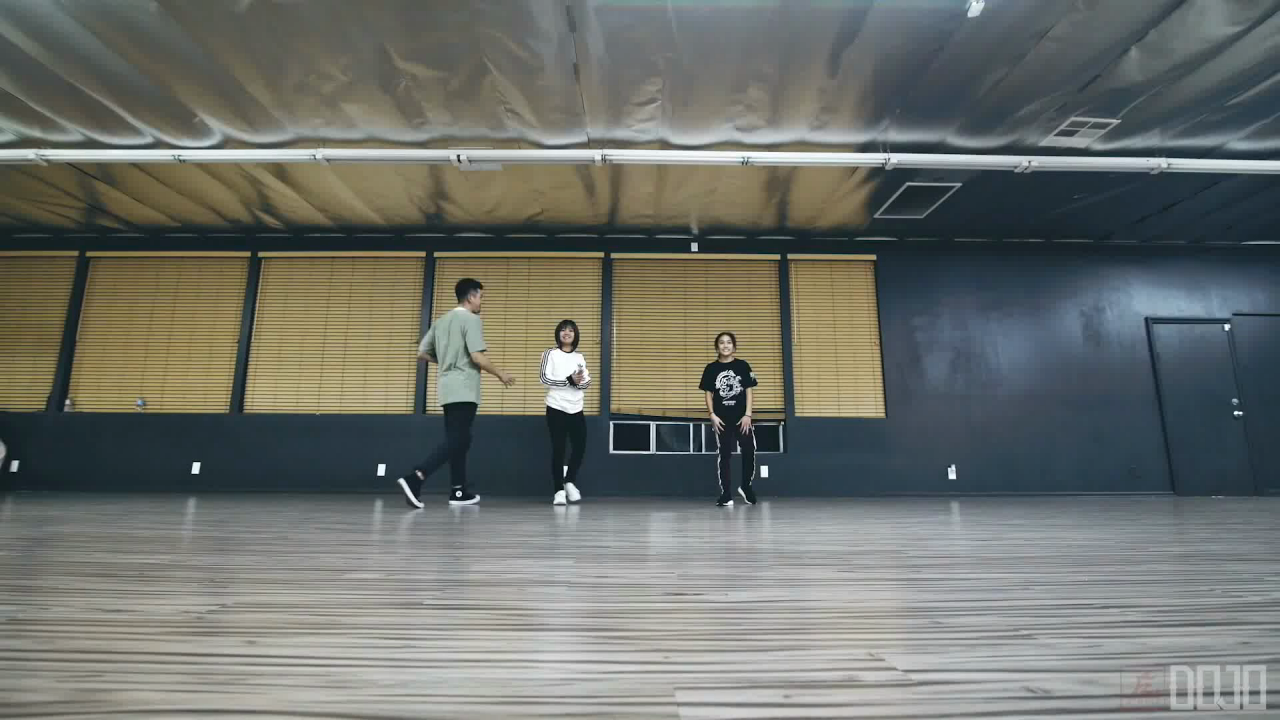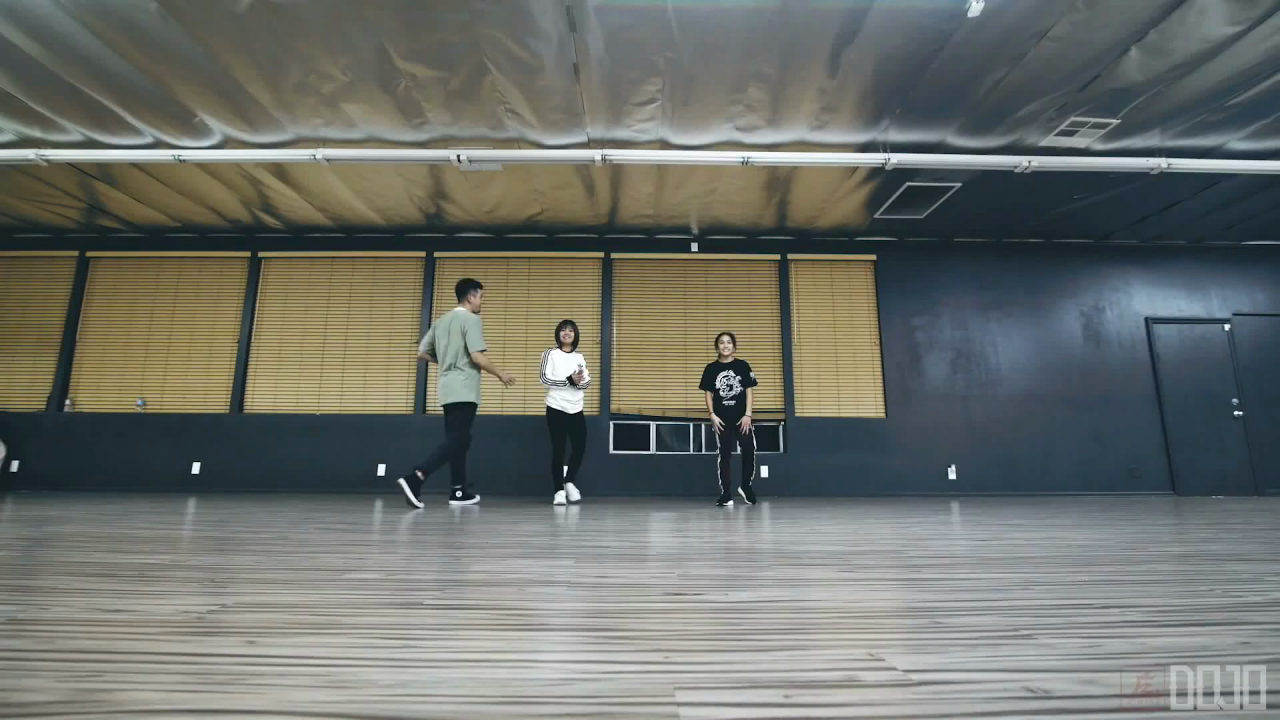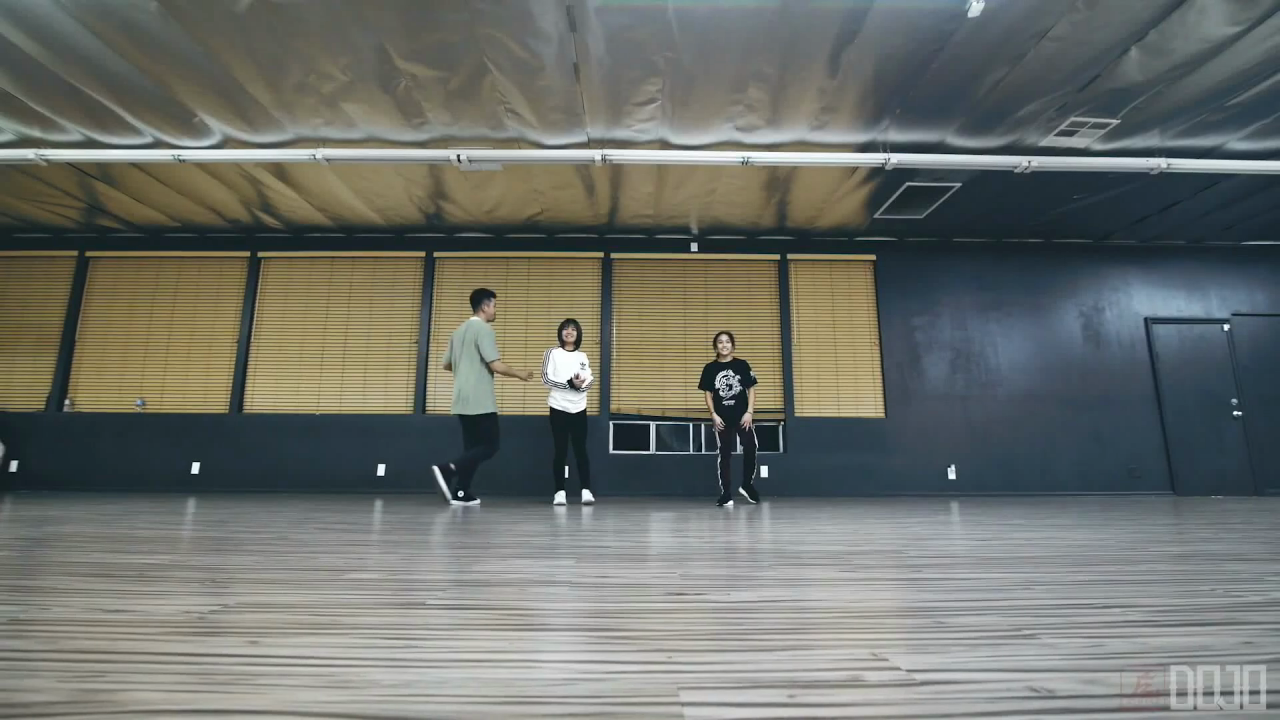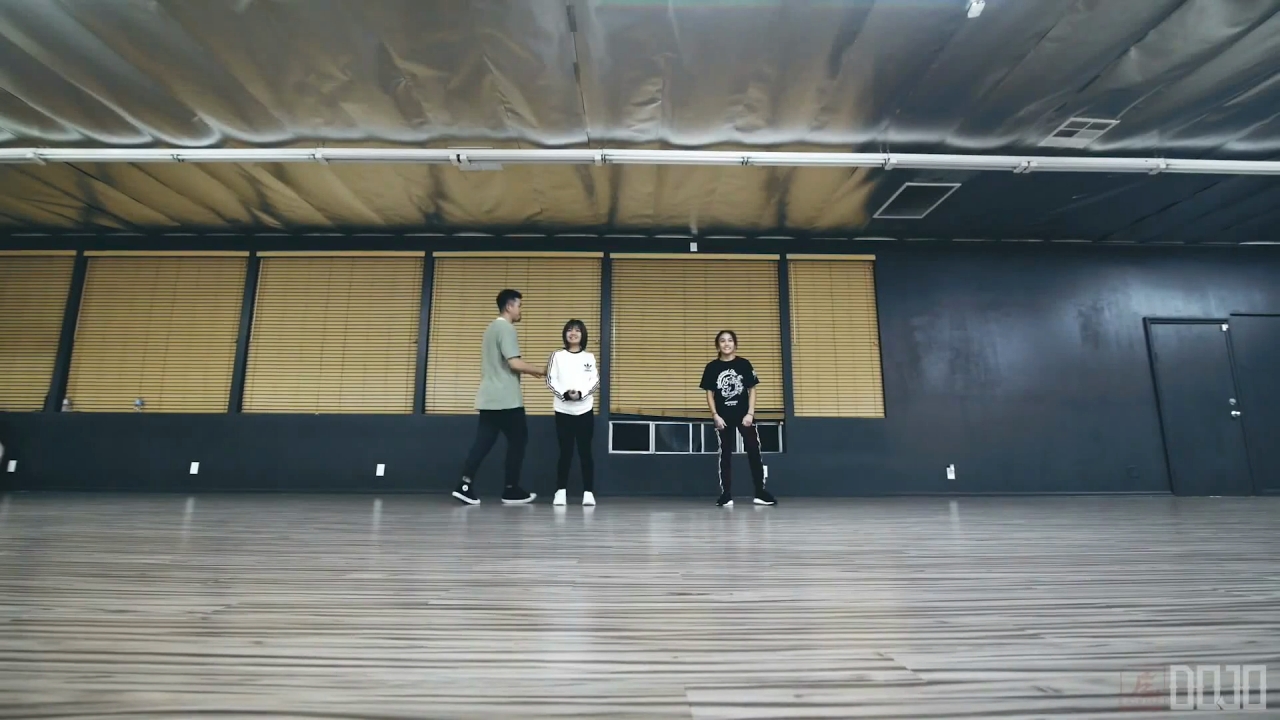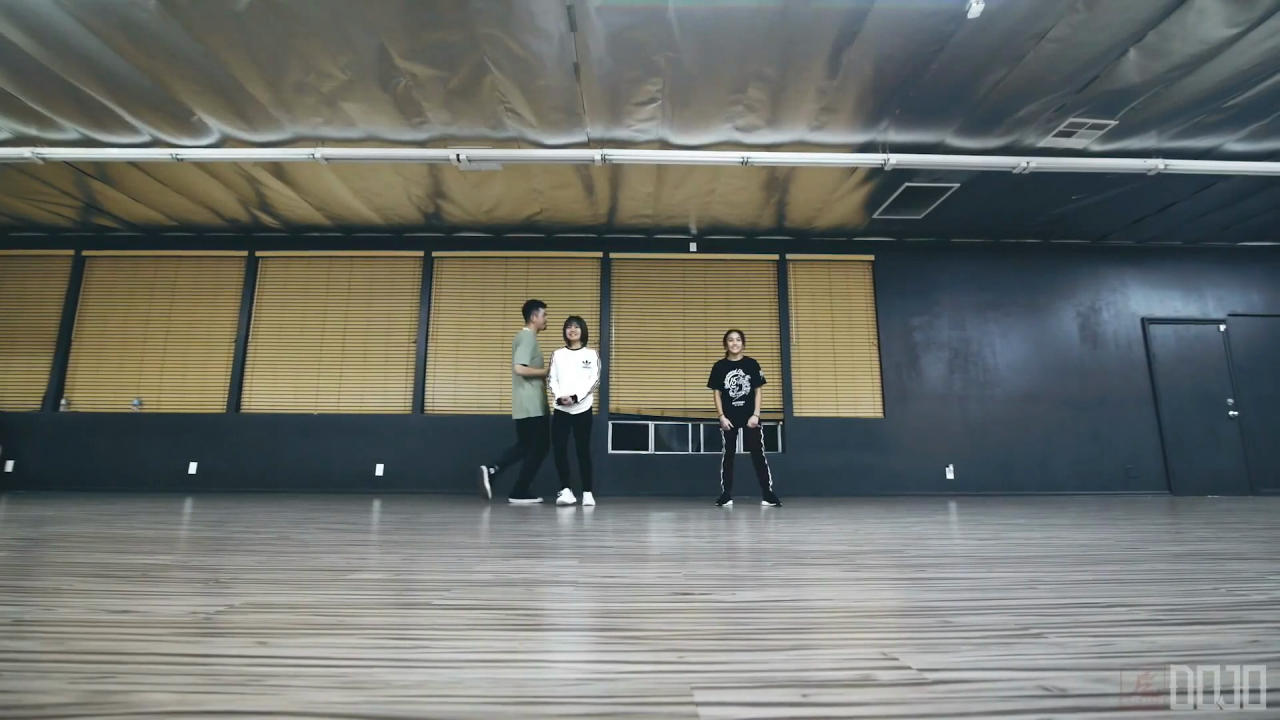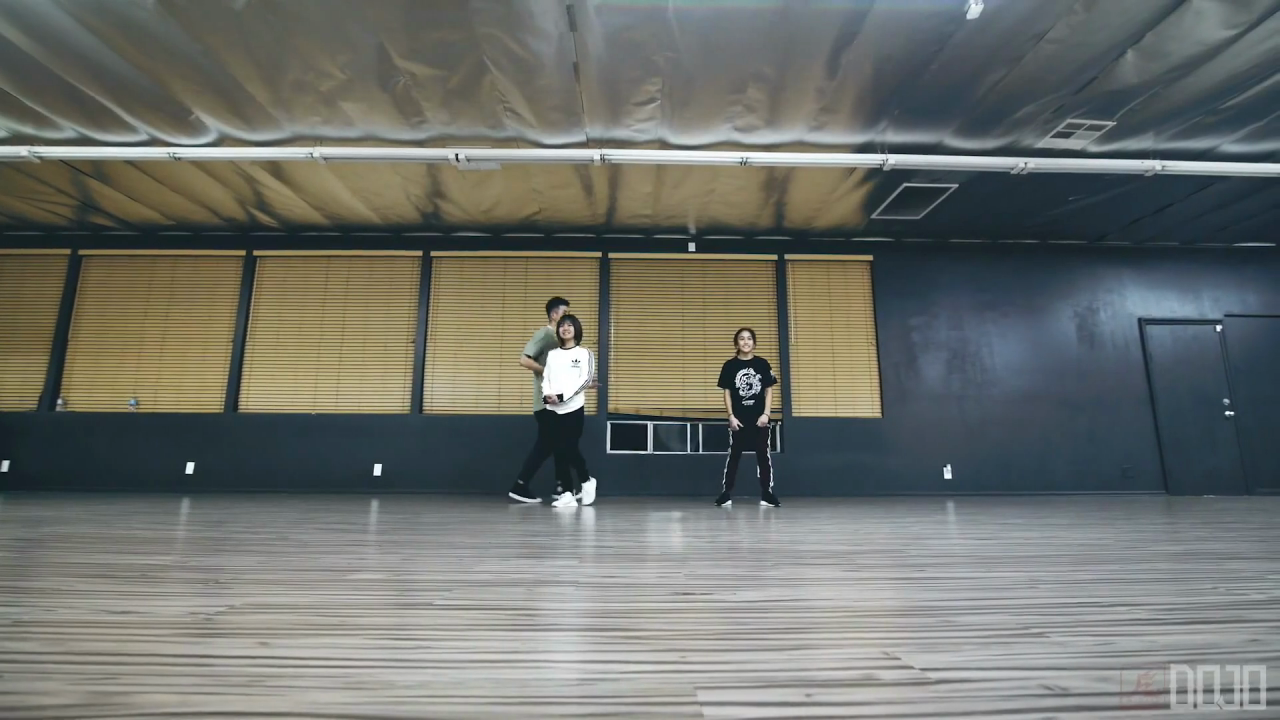
dt=0.2s
person 1, frame 1
left shoulder: (441, 321)
right shoulder: (471, 320)
left elbow: (422, 352)
right elbow: (477, 357)
right wrist: (500, 374)
left hip: (448, 389)
right hip: (464, 391)
left knee: (459, 439)
right knee: (456, 440)
left ankle: (459, 491)
right ankle: (414, 479)
person 1, frame 2
left shoulder: (441, 321)
right shoulder: (471, 319)
left elbow: (423, 351)
right elbow: (477, 357)
right wrist: (500, 374)
left hip: (447, 389)
right hip: (463, 391)
left knee: (458, 439)
right knee: (457, 439)
left ankle: (459, 491)
right ankle: (413, 479)
person 1, frame 3
left shoulder: (459, 330)
right shoulder: (484, 329)
left elbow: (446, 364)
right elbow: (495, 365)
right wrist: (519, 374)
left hip: (462, 400)
right hip: (480, 400)
left knee: (472, 445)
right knee: (489, 445)
left ankle: (459, 491)
right ankle: (447, 469)
person 1, frame 4
left shoulder: (491, 329)
right shoulder: (507, 329)
right elbow: (515, 363)
left wrist: (531, 370)
right wrist: (538, 371)
left hip: (488, 397)
right hip: (506, 398)
left knee: (484, 441)
right knee: (518, 441)
left ankle: (465, 486)
right ankle: (512, 490)
person 1, frame 5
left shoulder: (527, 339)
right shoulder: (527, 339)
right elbow: (520, 370)
left wrist: (546, 374)
right wrist: (547, 371)
left hip: (525, 404)
right hip: (532, 405)
left knee: (524, 445)
right knee: (538, 447)
left ankle: (492, 470)
right ankle: (520, 491)
person 1, frame 6
left shoulder: (555, 338)
right shoulder: (544, 335)
right elbow: (524, 360)
right wrist: (547, 370)
right hip: (547, 401)
right knee: (545, 444)
right ankle: (520, 487)
person 2, frame 1
left shoulder: (579, 357)
right shoulder: (550, 354)
left elbow: (587, 381)
right elbow: (545, 378)
left wrist: (580, 381)
right wrist: (569, 380)
left hip: (576, 409)
right hip: (556, 408)
left knee: (579, 447)
right knee: (558, 449)
left ankle: (569, 482)
right ankle: (559, 491)
person 2, frame 2
left shoulder: (579, 357)
right shoulder: (550, 354)
left elbow: (587, 381)
right elbow: (545, 378)
left wrist: (579, 381)
right wrist: (569, 380)
left hip: (576, 409)
right hip: (556, 408)
left knee: (579, 448)
right knee: (558, 449)
left ankle: (569, 483)
right ankle: (559, 491)
person 2, frame 3
left shoulder: (582, 356)
right shoulder: (552, 353)
left elbow: (590, 380)
right elbow: (547, 377)
left wrist: (580, 383)
right wrist: (569, 383)
left hip: (579, 408)
right hip: (558, 407)
left knee: (581, 449)
right knee: (560, 449)
left ankle: (586, 490)
right ankle: (560, 491)
person 2, frame 4
left shoulder: (589, 357)
right shoulder: (557, 356)
left elbow: (596, 382)
right elbow: (551, 380)
left wrist: (580, 393)
right wrist: (565, 393)
left hip: (584, 410)
right hip: (562, 410)
left knee: (585, 451)
right knee: (565, 451)
left ankle: (588, 492)
right ankle: (561, 491)
person 2, frame 5
left shoulder: (591, 354)
right shoulder: (557, 354)
left elbow: (595, 380)
right elbow: (552, 379)
left wrist: (575, 397)
right wrist: (559, 396)
left hip: (583, 408)
right hip: (561, 409)
left knee: (582, 450)
right knee: (559, 449)
left ankle: (587, 492)
right ankle: (566, 490)
person 2, frame 6
left shoulder: (584, 353)
right shoulder: (552, 354)
left elbow: (585, 379)
right elbow: (545, 378)
left wrist: (562, 396)
right wrist: (547, 395)
left hip: (574, 408)
right hip: (553, 409)
left knee: (571, 448)
right knee: (557, 450)
left ankle: (587, 481)
right ankle: (568, 492)
person 3, frame 1
left shoulder: (743, 366)
right shoulder: (711, 368)
left elbow: (749, 391)
right elbow: (708, 394)
left wrist: (748, 415)
right wrist: (712, 415)
left hip: (741, 417)
right hip: (721, 418)
left knee: (749, 451)
right knee: (724, 454)
left ankle: (746, 486)
right ankle: (726, 494)
person 3, frame 2
left shoulder: (743, 366)
right shoulder: (711, 368)
left elbow: (749, 391)
right elbow: (708, 394)
left wrist: (748, 415)
right wrist: (712, 414)
left hip: (741, 417)
right hip: (721, 418)
left knee: (749, 451)
right knee: (724, 454)
left ankle: (746, 486)
right ankle: (726, 494)
person 3, frame 3
left shoulder: (742, 365)
right shoulder: (710, 368)
left elbow: (751, 390)
right elbow: (708, 394)
left wrist: (750, 413)
right wrist: (714, 414)
left hip: (741, 416)
right hip: (721, 417)
left knee: (750, 449)
right knee: (724, 454)
left ankle: (747, 485)
right ankle: (726, 494)
person 3, frame 4
left shoulder: (744, 364)
right shoulder: (712, 367)
left elbow: (752, 390)
right elbow: (709, 393)
left wrist: (750, 413)
right wrist: (715, 415)
left hip: (744, 415)
right hip: (723, 417)
left knee: (754, 451)
right knee: (725, 454)
left ankle: (761, 492)
right ankle: (726, 494)
person 3, frame 5
left shoulder: (752, 364)
right shoulder: (719, 366)
left elbow: (758, 391)
right elbow: (717, 393)
left wrist: (756, 414)
right wrist: (721, 416)
left hip: (750, 416)
right hip: (729, 418)
left knee: (758, 453)
right knee: (728, 454)
left ankle: (768, 493)
right ankle: (726, 494)
person 3, frame 6
left shoulder: (762, 364)
right shoulder: (730, 365)
left elbow: (769, 390)
right elbow: (727, 392)
left wrist: (766, 413)
right wrist: (731, 416)
left hip: (759, 417)
right hip: (739, 418)
left knee: (763, 454)
right knee: (734, 454)
left ankle: (767, 493)
right ankle: (726, 493)
